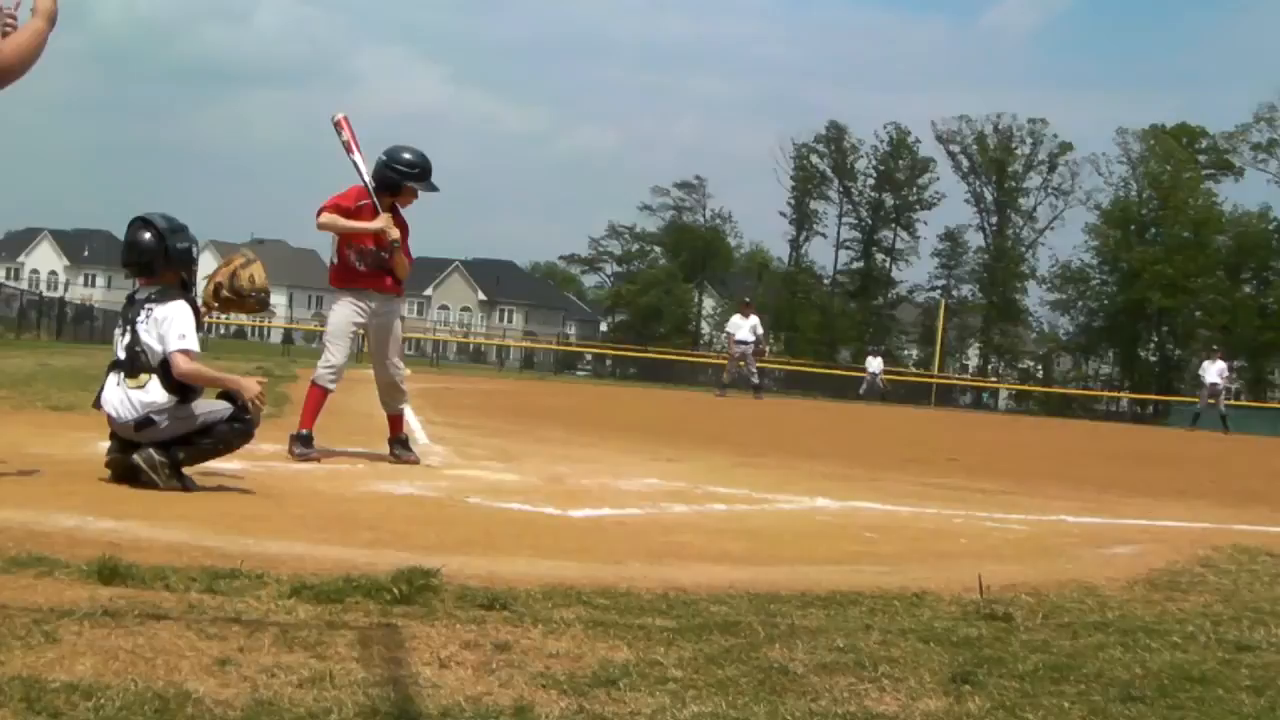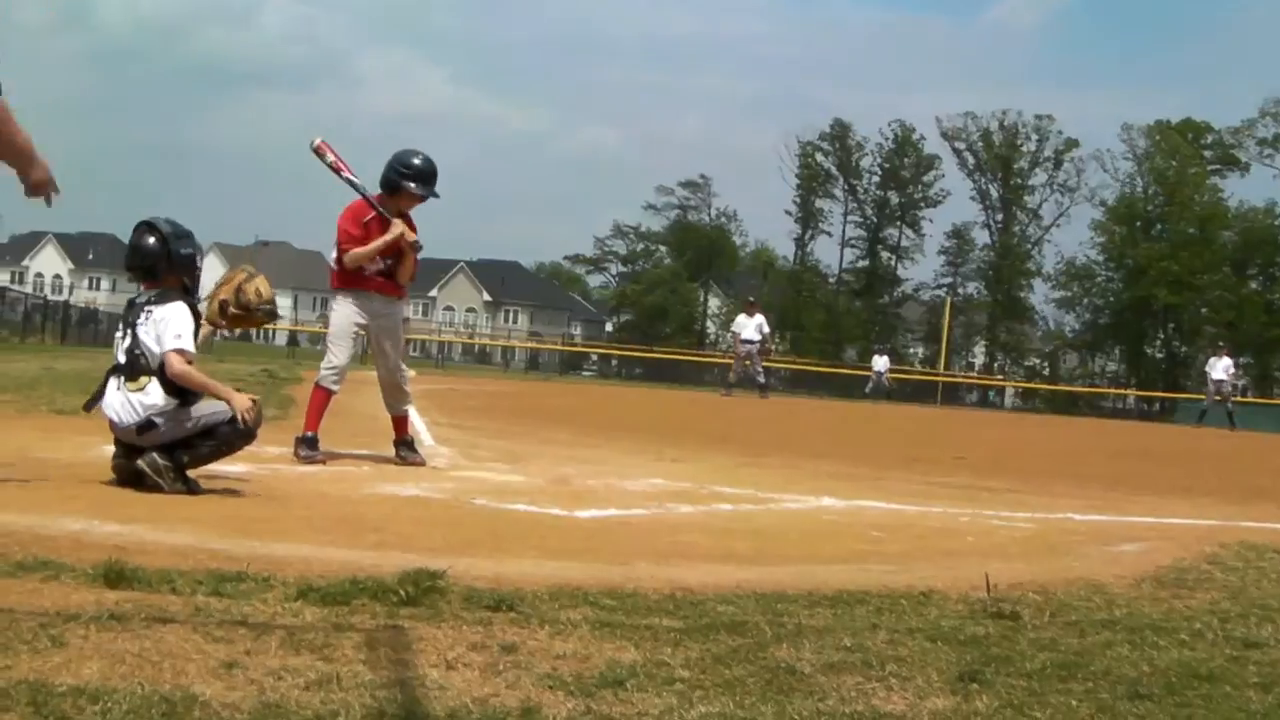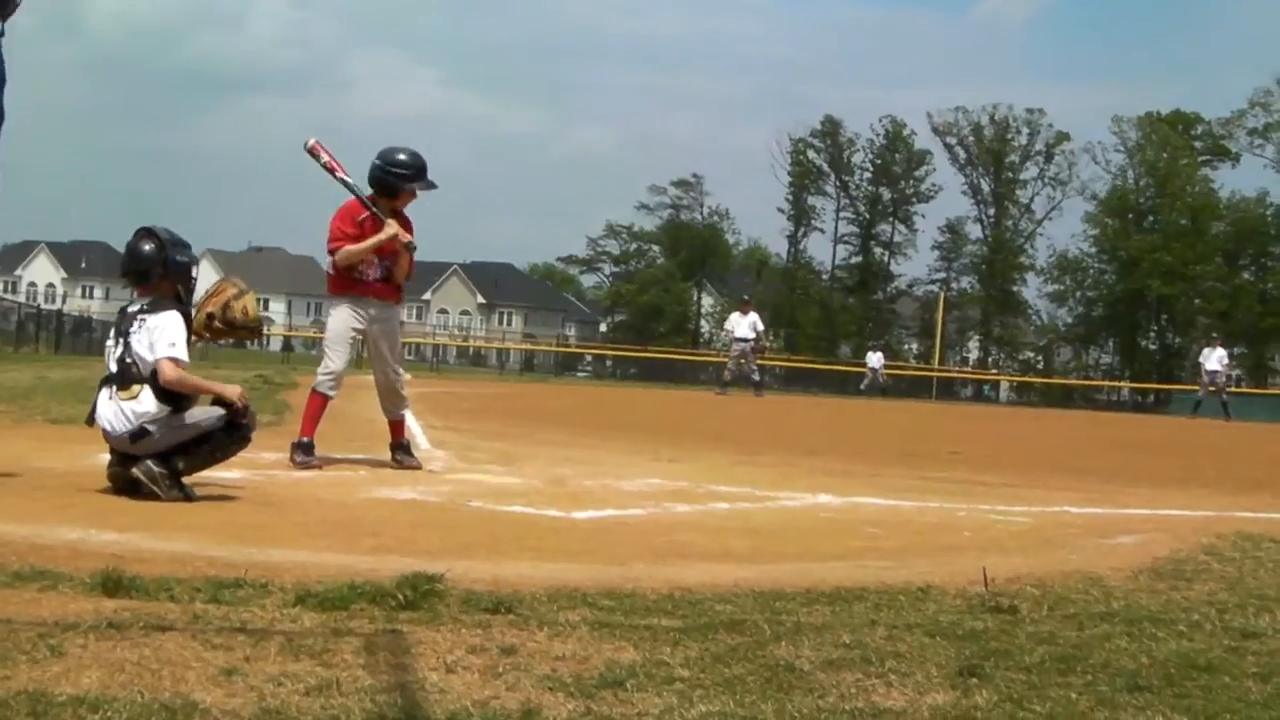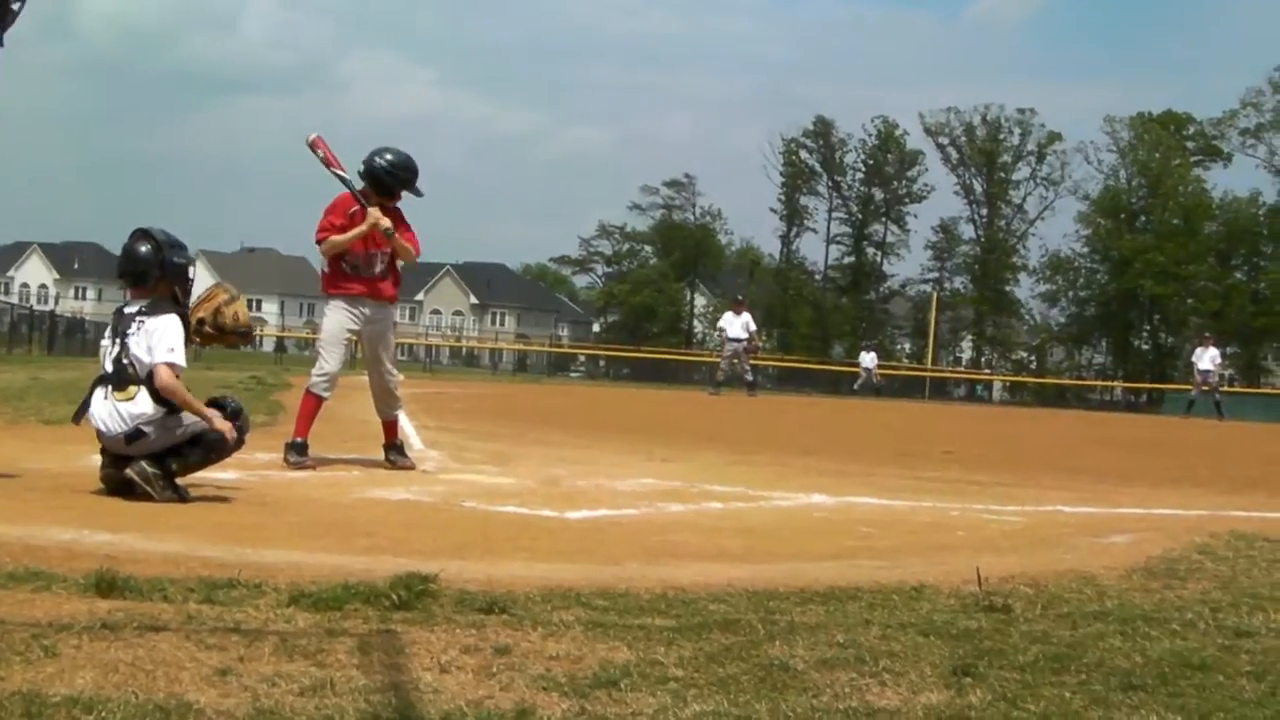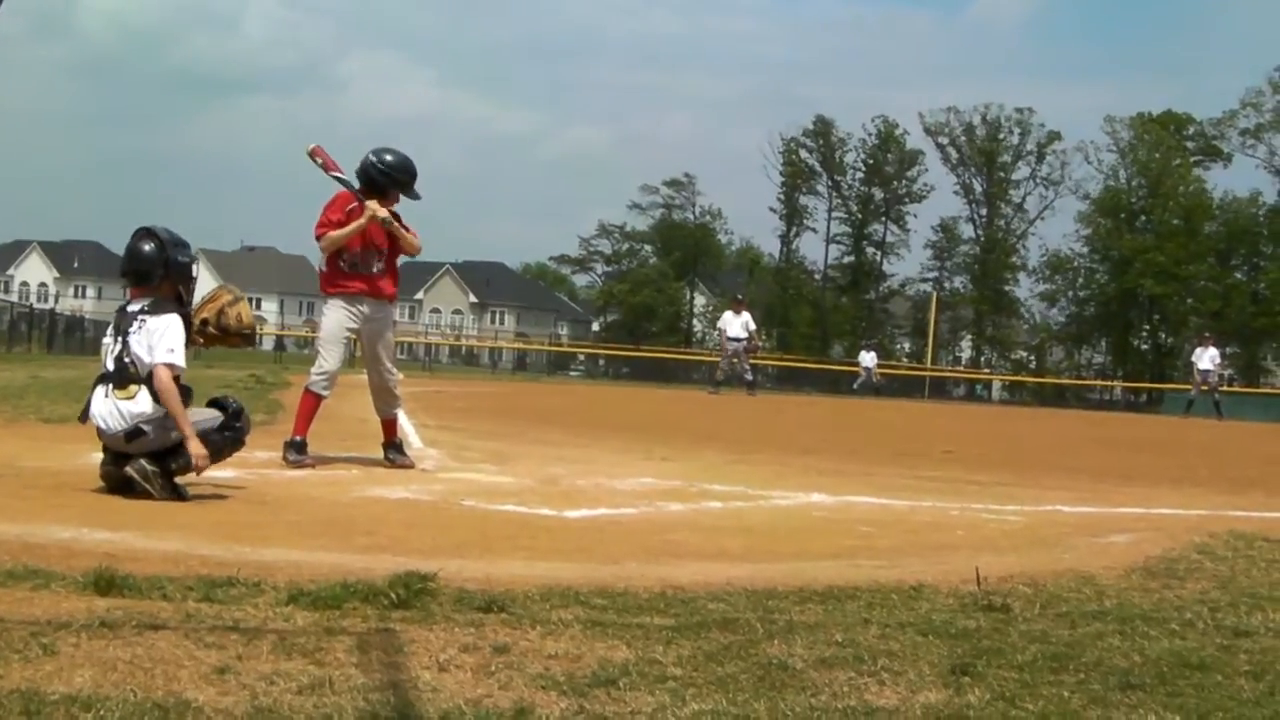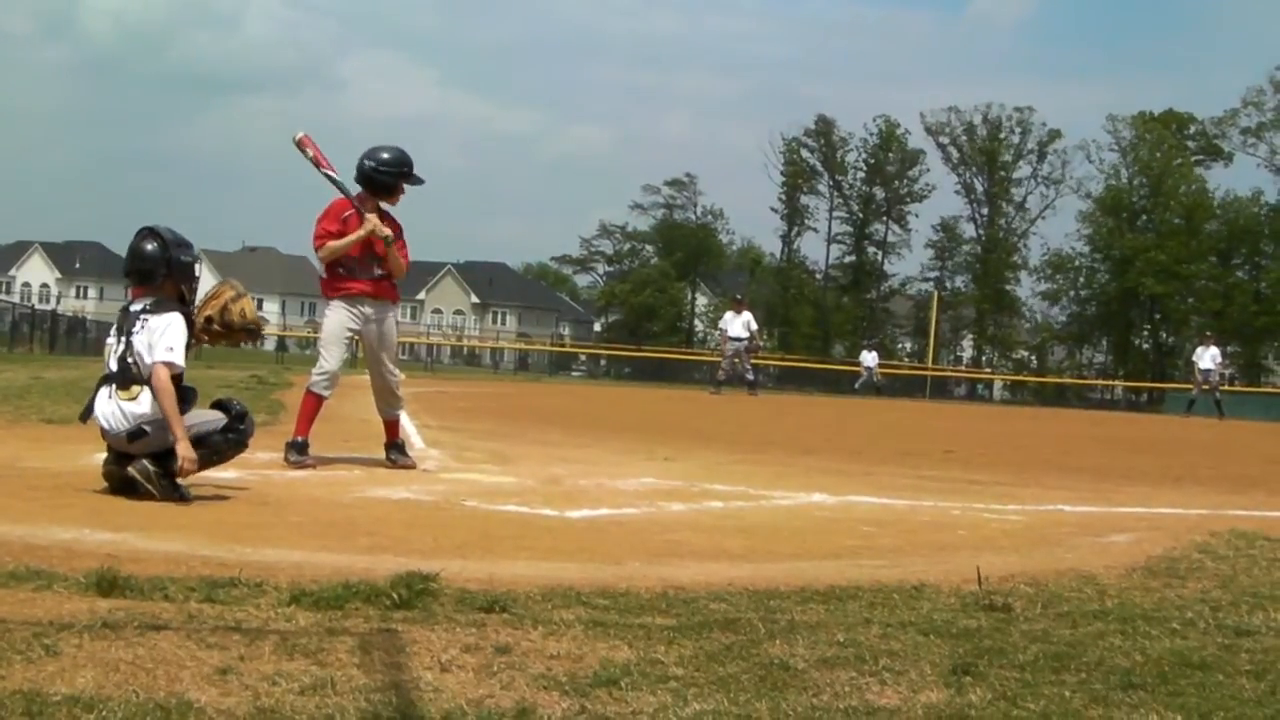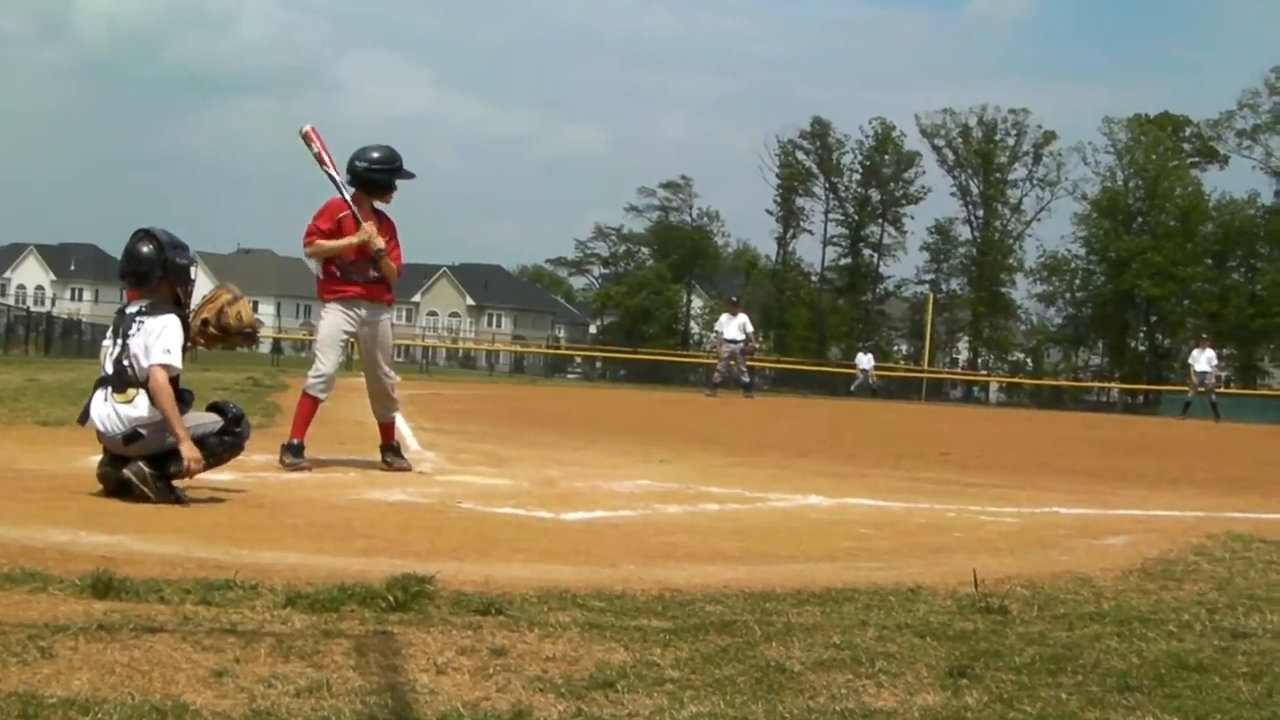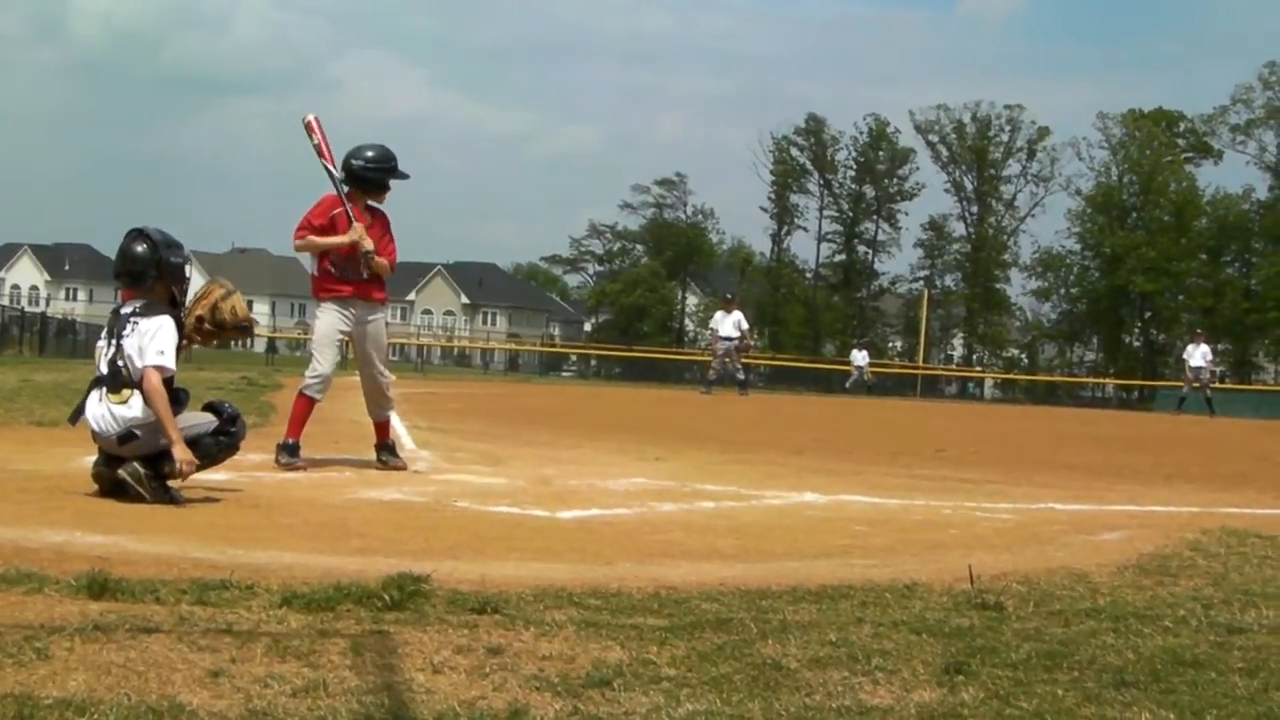
dt=0.3s
person 1, frame 1
left shoulder: (398, 222)
right shoulder: (357, 198)
left elbow: (403, 273)
right elbow: (323, 220)
left wrist: (395, 246)
right wrist: (370, 226)
left hip: (387, 302)
right hip: (350, 296)
left knee: (392, 372)
right knee: (332, 362)
left ankle: (398, 440)
right ankle: (302, 436)
person 1, frame 2
left shoulder: (407, 226)
right shoulder: (360, 210)
left elbow: (403, 279)
right elbow: (349, 259)
left wrist: (409, 251)
right wrist: (387, 238)
left hip: (388, 304)
right hip: (352, 298)
left knee: (394, 373)
right knee: (335, 364)
left ankle: (403, 442)
right ankle: (307, 438)
person 1, frame 3
left shoulder: (402, 222)
right shoulder: (353, 210)
left elbow: (400, 278)
right elbow: (339, 256)
left wrist: (404, 249)
right wrist: (381, 238)
left hip: (386, 308)
right hip: (349, 302)
left knee: (392, 377)
right knee: (332, 369)
left ankle: (399, 446)
right ankle: (303, 444)
person 1, frame 4
left shoulder: (394, 215)
right shoulder: (345, 203)
left elbow: (412, 255)
right elbow: (326, 246)
left wrist: (389, 233)
right wrist: (365, 226)
left hip: (381, 307)
right hip: (343, 302)
left knee: (386, 377)
right knee: (327, 370)
left ankle: (393, 446)
right ankle: (297, 444)
person 1, frame 5
left shoulder: (389, 216)
right shoulder: (343, 201)
left elbow: (415, 249)
right elbow: (325, 243)
left wrist: (388, 224)
right wrist: (363, 220)
left hip: (379, 306)
right hip: (342, 301)
left knee: (385, 376)
right knee: (327, 368)
left ankle: (392, 445)
right ankle: (296, 443)
person 1, frame 6
left shoulder: (390, 223)
right shoulder: (341, 208)
left elbow: (400, 272)
right elbow: (323, 253)
left wrist: (388, 243)
right wrist: (361, 233)
left hip: (382, 307)
right hip: (343, 303)
left knee: (388, 378)
right knee: (327, 369)
left ankle: (394, 446)
right ankle: (298, 444)
person 1, frame 7
left shoulder: (385, 223)
right shoulder: (337, 208)
left elbow: (394, 274)
right elbow: (310, 248)
left wrist: (380, 252)
right wrist: (355, 239)
left hip: (377, 310)
right hip: (339, 305)
left knee: (383, 380)
right knee: (323, 371)
left ankle: (390, 448)
right ankle: (293, 446)
person 1, frame 8
left shoulder: (380, 219)
right shoulder: (331, 205)
left elbow: (387, 270)
right elbow: (300, 242)
left wrist: (369, 253)
right wrist: (345, 238)
left hip: (371, 309)
right hip: (334, 305)
left knee: (378, 379)
right knee: (320, 372)
left ankle: (385, 447)
right ankle: (289, 445)
person 2, frame 1
left shoulder: (134, 302)
right shoulder: (175, 306)
right elbow: (183, 367)
right wrist: (239, 383)
left hip: (118, 414)
right hip: (148, 417)
right knee: (245, 416)
left ankle: (125, 450)
right ankle: (161, 458)
person 2, frame 2
left shoulder: (135, 306)
right shoulder: (174, 307)
right elbow: (176, 368)
right wrist: (230, 395)
left hip: (120, 419)
right hip: (149, 420)
right knee: (245, 417)
left ankle: (130, 454)
right ankle: (166, 463)
person 2, frame 3
left shoulder: (126, 315)
right shoulder: (167, 316)
right elbow: (169, 375)
left wrist: (194, 332)
right wrist: (221, 389)
left hip: (114, 428)
right hip: (142, 429)
right knee: (240, 418)
left ankle: (126, 463)
right ankle: (161, 470)
person 2, frame 4
left shoulder: (121, 316)
right shoulder: (165, 318)
right elbow: (165, 381)
right wrist: (213, 418)
left hip: (107, 429)
right hip: (137, 430)
right knee: (233, 423)
left ankle: (119, 464)
right ankle: (155, 470)
person 2, frame 5
left shoulder: (124, 314)
right shoulder: (167, 318)
right elbow: (162, 381)
right wrist: (191, 439)
left hip: (108, 426)
right hip: (137, 427)
right knee: (235, 422)
left ankle: (118, 461)
right ankle: (152, 468)
person 2, frame 6
left shoulder: (127, 314)
right shoulder: (169, 317)
right elbow: (161, 379)
right wrist: (182, 440)
left hip: (112, 426)
right hip: (140, 427)
right knee: (238, 424)
left ankle: (122, 461)
right ankle: (155, 469)
person 2, frame 7
left shoulder: (123, 316)
right shoulder: (165, 319)
right elbow: (158, 381)
left wrist: (189, 338)
right wrist: (184, 440)
left hip: (107, 428)
right hip: (136, 430)
left knee: (182, 400)
right knee: (235, 427)
left ankle: (117, 463)
right ankle: (151, 472)
person 2, frame 8
left shoulder: (119, 316)
right shoulder: (160, 320)
right elbow: (152, 382)
right wrist: (177, 443)
left hip: (102, 428)
right hip: (130, 430)
left knee: (176, 400)
right knee: (230, 427)
left ankle: (111, 464)
right ankle: (147, 473)
